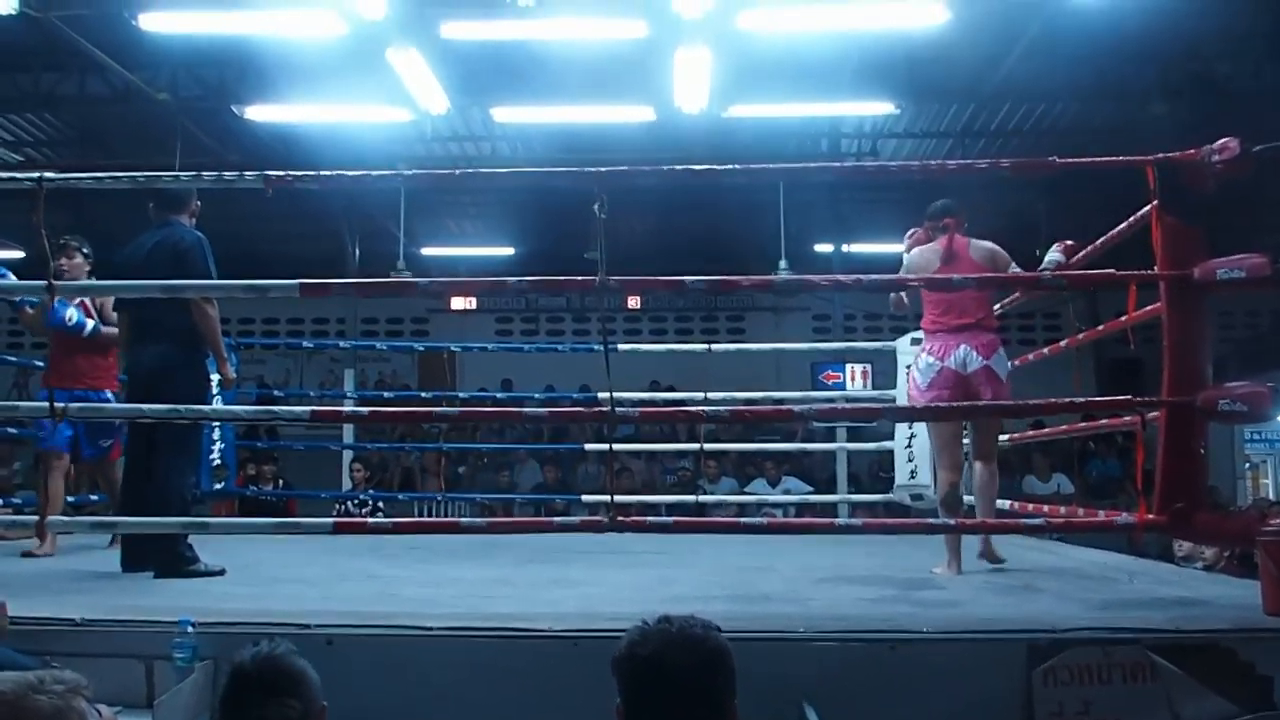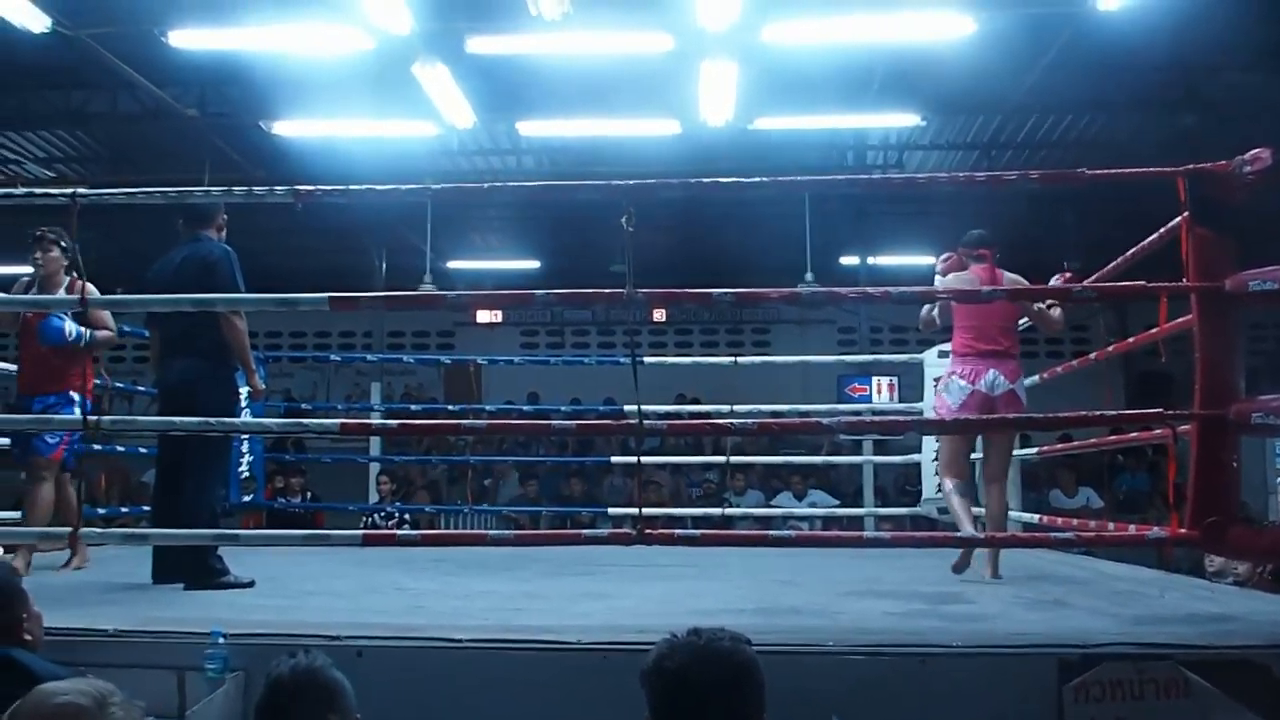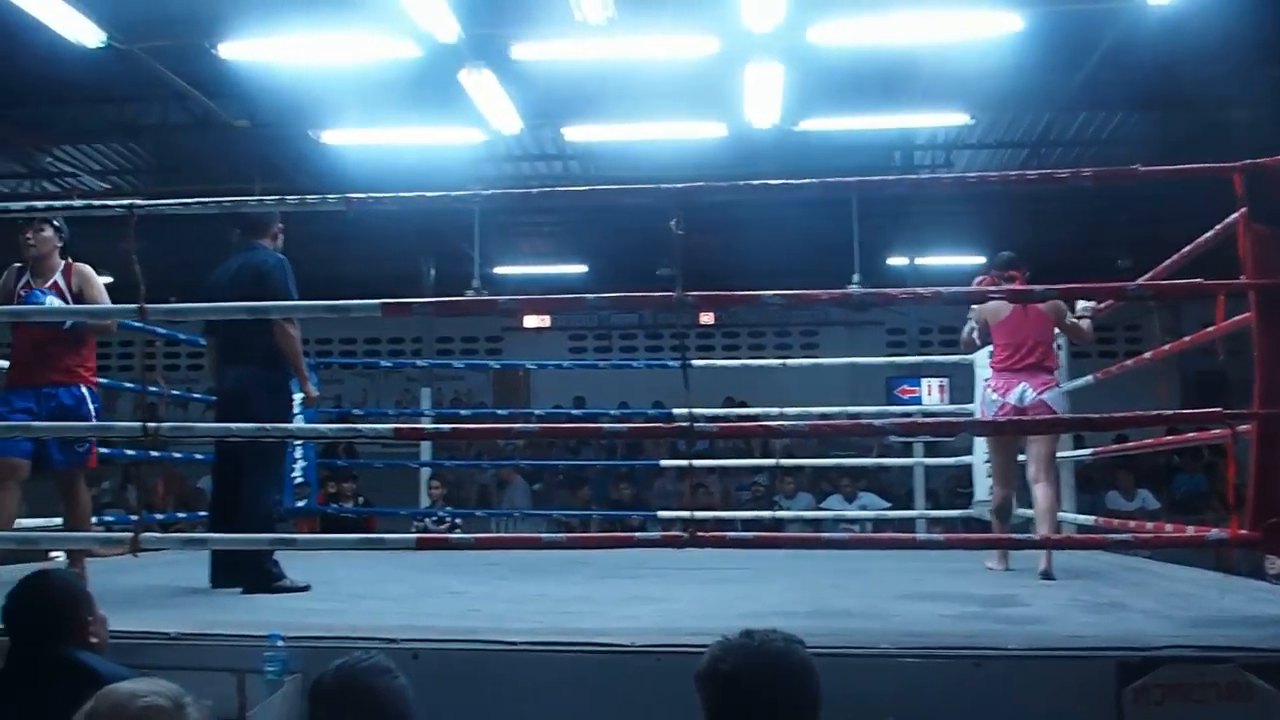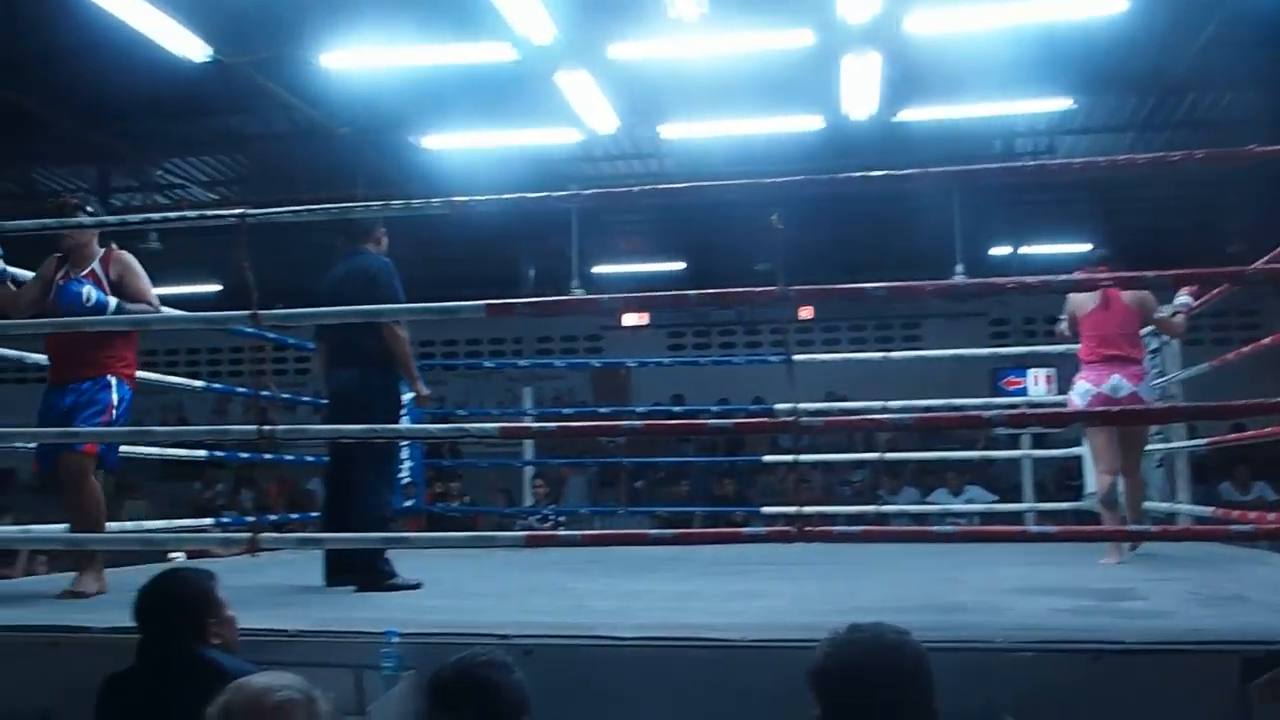
dt=0.5s
person 1, frame 1
left shoulder: (132, 250)
right shoulder: (191, 241)
left elbow: (124, 316)
right elbow: (202, 304)
right wrist: (222, 359)
left hip: (142, 363)
right hip: (180, 361)
left knee: (140, 457)
right knee: (178, 459)
left ankle: (137, 551)
right ankle: (173, 554)
person 1, frame 2
left shoulder: (163, 265)
right shoulder: (219, 255)
left elbow: (154, 330)
right elbow: (230, 318)
right wrist: (251, 372)
left hip: (173, 376)
right hip: (210, 375)
left knee: (171, 469)
right knee: (206, 472)
left ankle: (168, 563)
right ankle: (203, 566)
person 1, frame 3
left shoulder: (220, 273)
right shoulder: (273, 264)
left elbow: (212, 338)
right elbow: (284, 325)
right wrist: (304, 379)
left hip: (230, 383)
right hip: (265, 381)
left knee: (228, 474)
right knee: (263, 476)
left ankle: (227, 567)
right ankle: (260, 571)
person 1, frame 4
left shoulder: (331, 278)
right shoulder: (379, 267)
left elbow: (322, 341)
right elbow: (392, 327)
right wrist: (414, 379)
left hip: (340, 384)
right hip: (374, 382)
left knee: (342, 474)
right knee: (375, 476)
left ankle: (340, 565)
right ankle: (372, 569)
person 2, frame 1
left shoulder: (102, 294)
right shoulder: (52, 294)
left elbow: (122, 334)
right elbow: (37, 325)
left wrist: (85, 326)
left hip: (97, 392)
right hip: (57, 390)
left knee: (103, 465)
right knee: (53, 459)
right ankle: (47, 537)
person 2, frame 2
left shoulder: (80, 290)
left elbow: (111, 335)
left wrist: (79, 335)
left hip: (65, 395)
right hip: (29, 394)
left knee: (42, 470)
right knee: (57, 475)
right ankle: (79, 547)
person 2, frame 3
left shoulder: (79, 274)
left elbow: (108, 322)
left wrist: (64, 317)
left hip: (69, 390)
left knee: (70, 478)
left ankle: (77, 564)
person 2, frame 4
left shoulder: (118, 262)
right shoulder: (54, 268)
left elbow: (152, 312)
left wrist: (105, 305)
left hip: (105, 382)
right hip: (62, 385)
left knee: (78, 465)
right knee: (76, 471)
left ankle: (89, 569)
right ankle: (92, 571)
person 3, frame 1
left shoulder: (918, 257)
right shoulder: (987, 251)
left elbow: (897, 304)
left hip: (938, 356)
right hip: (984, 353)
left knee: (948, 462)
right knee: (986, 454)
left ankle: (953, 558)
right ankle: (985, 536)
person 3, frame 2
left shoulder: (953, 282)
right shoulder: (1017, 284)
left elbow: (926, 323)
right elbow: (1053, 325)
right wrist: (1055, 298)
left hip: (965, 379)
right hip: (1007, 379)
left knee: (951, 472)
right knee: (996, 476)
left ankle: (969, 534)
right ankle: (993, 563)
person 3, frame 3
left shoulder: (988, 305)
right shoulder: (1050, 301)
left elbow: (968, 341)
right elbow: (1083, 335)
right wrist: (1085, 311)
left hip: (1002, 391)
right hip: (1042, 391)
left knee: (1003, 481)
right knee: (1041, 477)
left ankle: (1001, 555)
right ankle: (1045, 554)
person 3, frame 4
left shoulder: (1077, 299)
right shoulder: (1138, 296)
left elbow: (1063, 333)
right elbow: (1176, 329)
right wrist: (1183, 304)
left hip: (1093, 383)
right hip: (1132, 382)
left knee: (1106, 468)
right knee: (1132, 465)
left ankle: (1115, 546)
